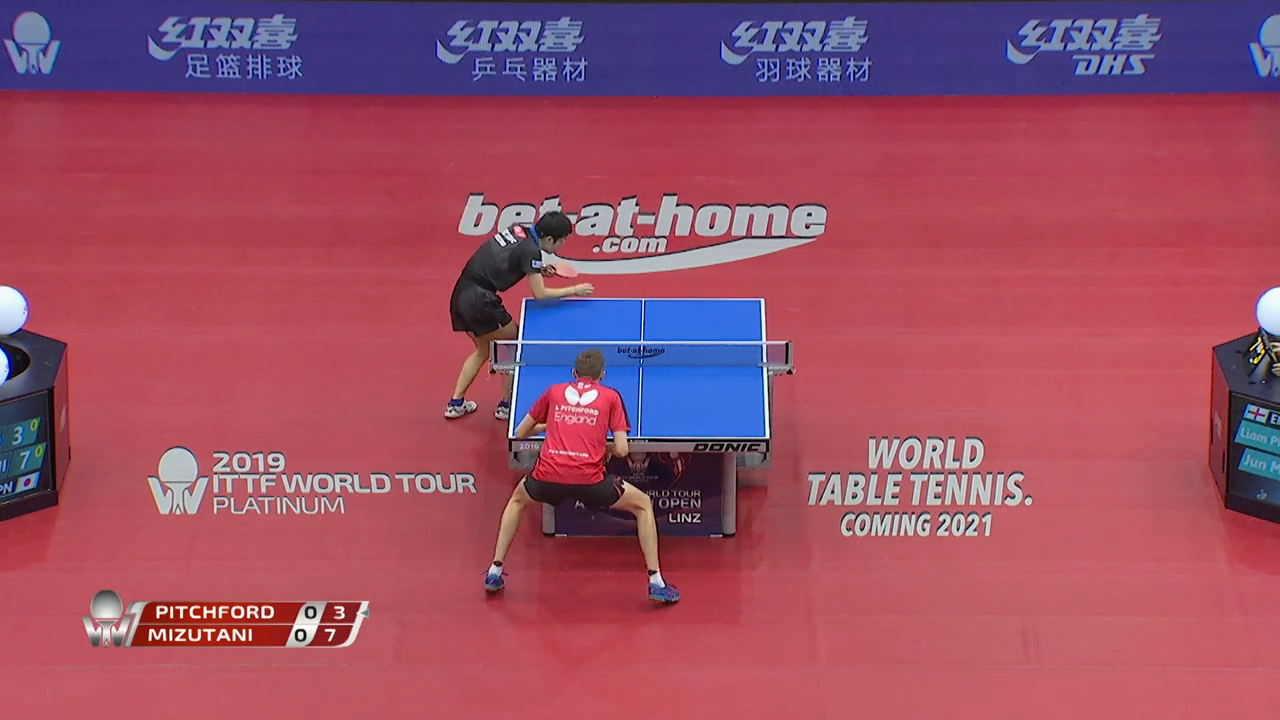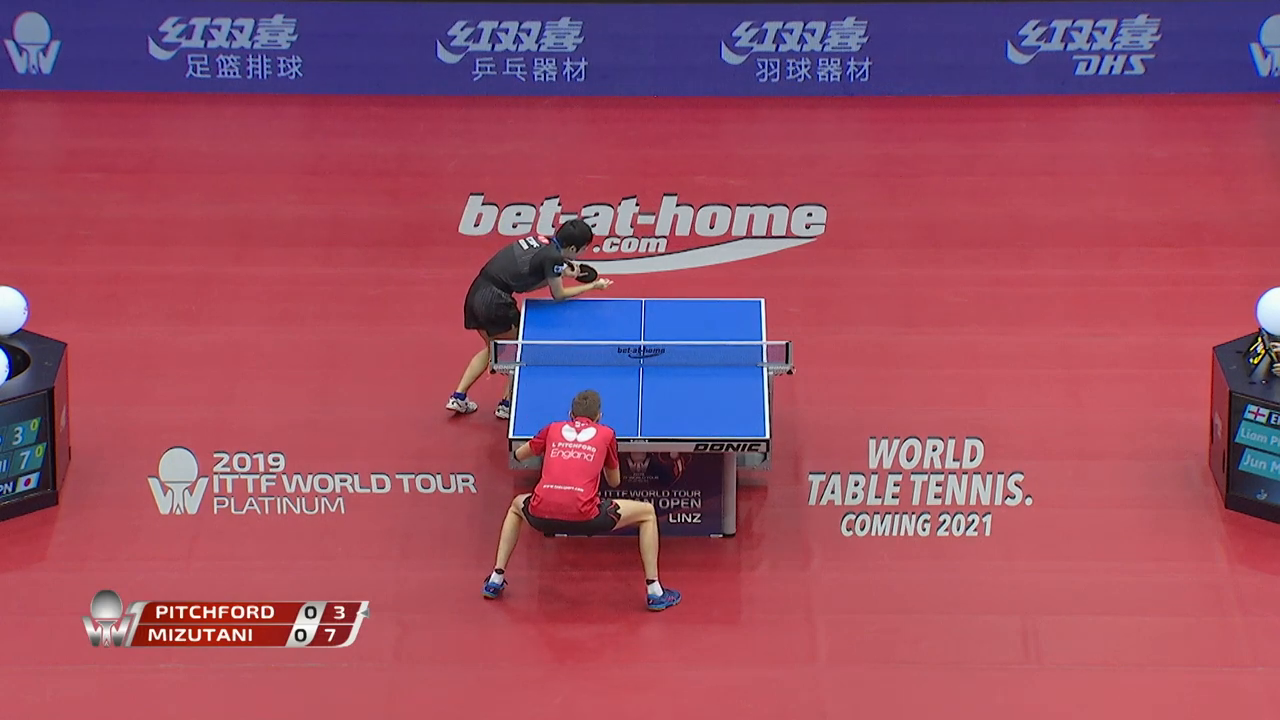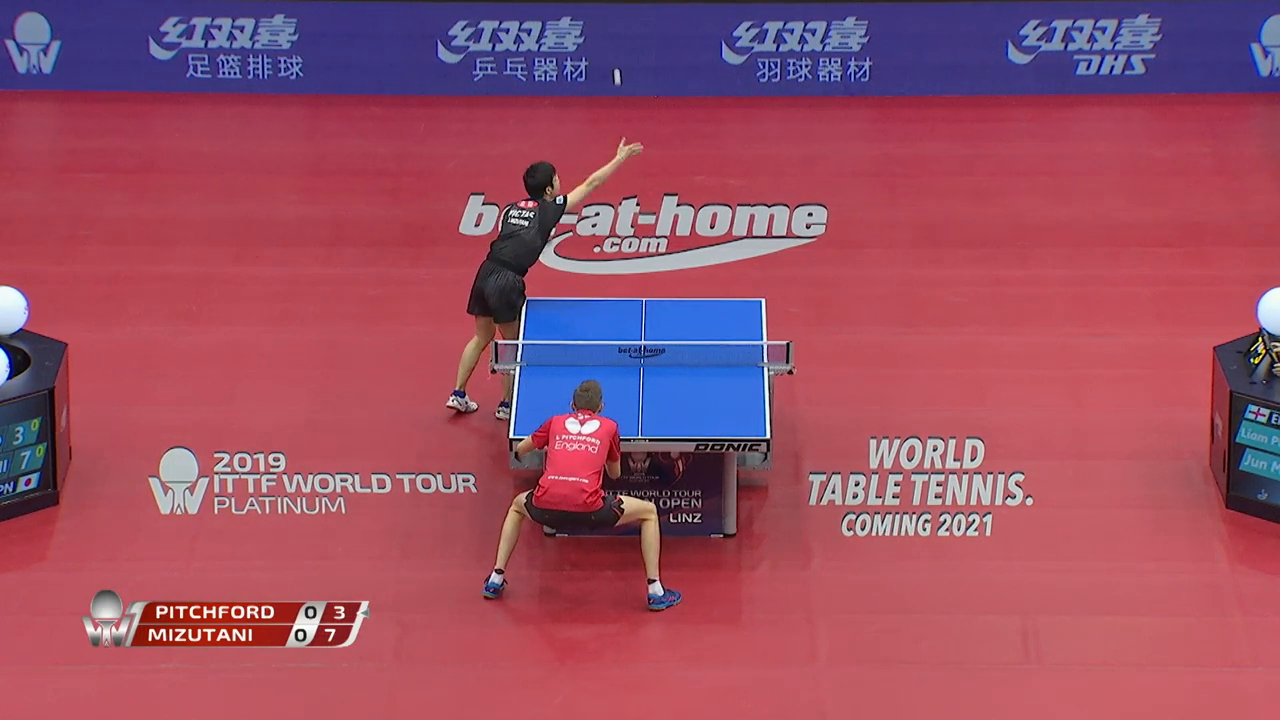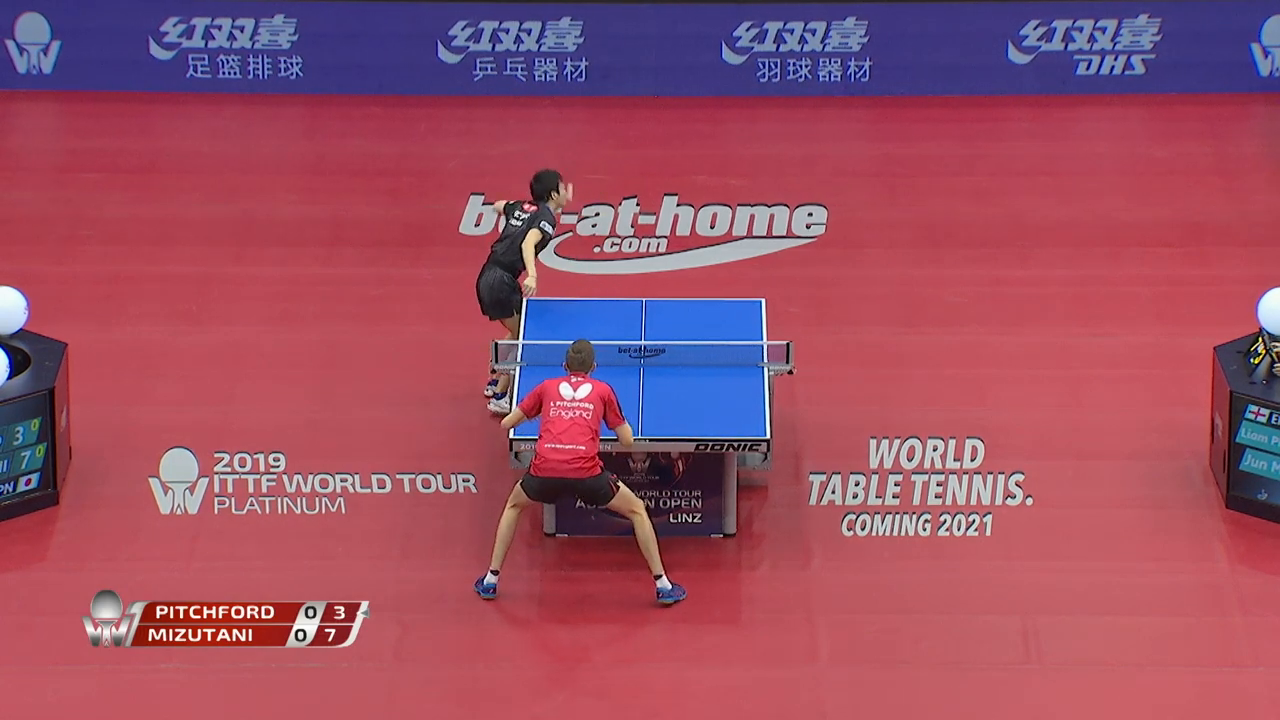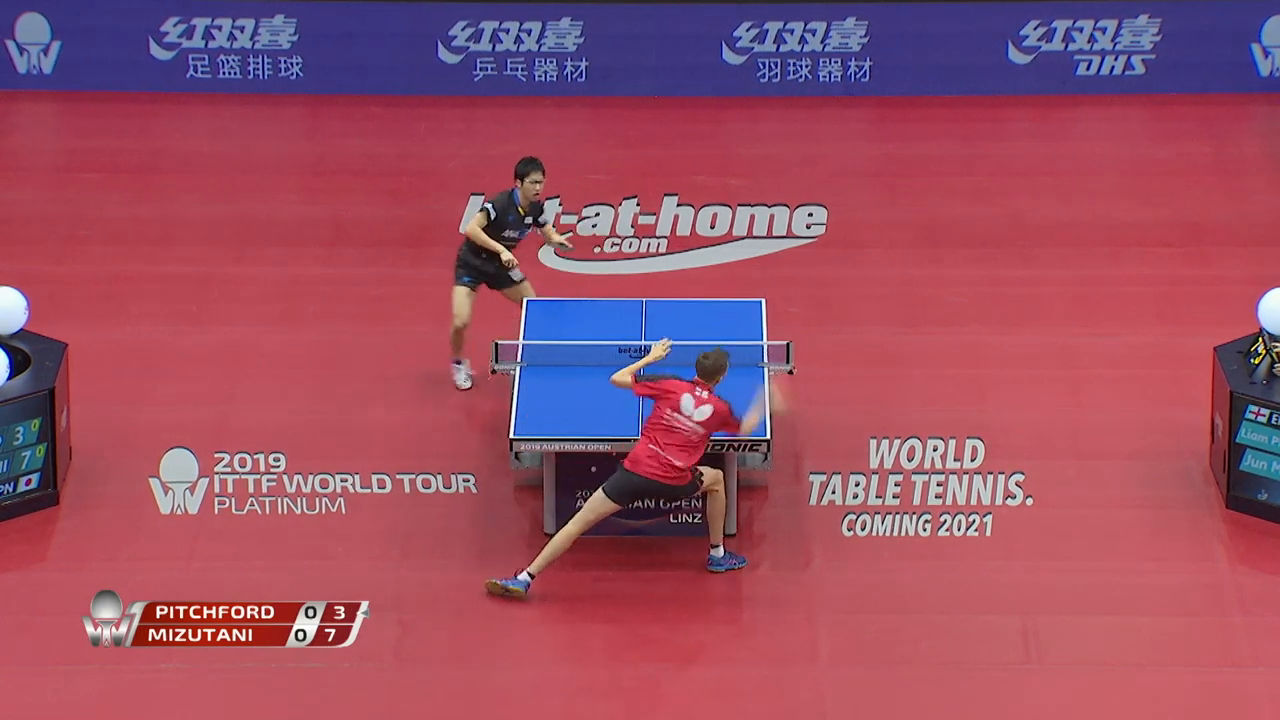
dt=1s
person 1, frame 1
left shoulder: (554, 391)
right shoulder: (610, 396)
left elbow: (520, 433)
right elbow: (622, 450)
left hip: (547, 477)
right hip: (588, 479)
left knee: (517, 498)
right knee: (643, 505)
left ankle: (495, 571)
right ankle: (656, 582)
person 1, frame 2
left shoulder: (553, 429)
right shoulder: (606, 433)
left elbow: (519, 455)
right elbow: (614, 481)
left hip: (542, 514)
right hip: (583, 516)
left knee: (517, 505)
right knee: (647, 513)
left ankle: (496, 580)
right ankle: (654, 592)
person 1, frame 3
left shoulder: (555, 422)
right shoulder: (609, 427)
left elbow: (520, 449)
right elbow: (615, 473)
left hip: (546, 506)
right hip: (588, 508)
left knee: (517, 505)
right knee: (649, 512)
left ankle: (495, 579)
right ankle: (655, 591)
person 1, frame 4
left shoulder: (547, 387)
right shoulder: (603, 390)
left elbow: (506, 424)
right elbow: (627, 440)
left wrist: (539, 414)
right wrist: (621, 424)
left hip: (544, 471)
right hip: (585, 472)
left knee: (513, 505)
right knee: (637, 511)
left ankle: (490, 580)
right ankle: (663, 586)
person 1, frame 5
left shoulder: (670, 386)
right shoulder: (720, 409)
left elbow: (617, 379)
right elbow: (743, 430)
left wrist: (649, 358)
right wrist: (761, 407)
left hip: (635, 472)
right hip: (674, 482)
left knee: (580, 521)
right knee: (716, 480)
left ankle: (524, 578)
right ankle: (718, 555)
person 2, frame 1
left shoulder: (518, 230)
right shoulder: (531, 250)
right elbow: (540, 294)
left wrist: (539, 270)
right wrist: (574, 290)
left hip: (462, 294)
right hip: (479, 300)
left knee: (484, 350)
left ankle: (456, 403)
right ankle: (506, 405)
person 2, frame 2
left shoulder: (539, 241)
right shoulder: (553, 256)
right elbow: (559, 294)
left wrist: (561, 273)
right wrist: (593, 286)
left hip: (476, 293)
right hip: (494, 300)
left knee: (492, 348)
left ankle: (458, 397)
right ankle: (507, 404)
person 2, frame 3
left shoulder: (511, 209)
right shoulder: (549, 210)
right elbow: (590, 184)
right wrist: (620, 158)
left hip: (486, 273)
right hip: (506, 282)
left knee: (482, 337)
right knee: (513, 344)
left ankle: (458, 395)
right ankle: (507, 404)
person 2, frame 4
left shoulder: (521, 207)
right shoulder: (547, 219)
left elbow: (498, 206)
right elbow: (528, 243)
right wrist: (532, 275)
left hip: (488, 277)
right hip: (500, 281)
left knee: (516, 334)
left ankle: (496, 381)
right ankle: (500, 398)
person 2, frame 5
left shoulder: (535, 206)
right shoulder: (500, 203)
left elbow: (546, 229)
right elbow: (470, 229)
left wrist: (557, 238)
right wrist: (500, 249)
left hip: (502, 264)
right hip: (472, 262)
right knee: (461, 322)
right ankle: (459, 363)
